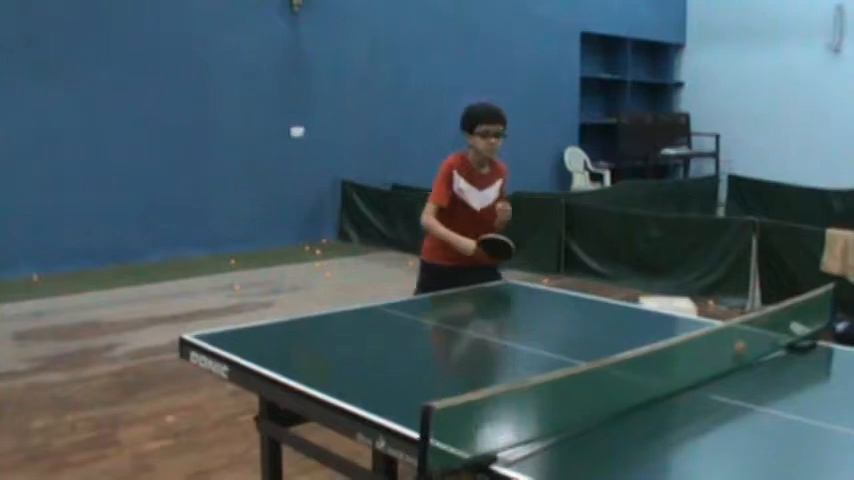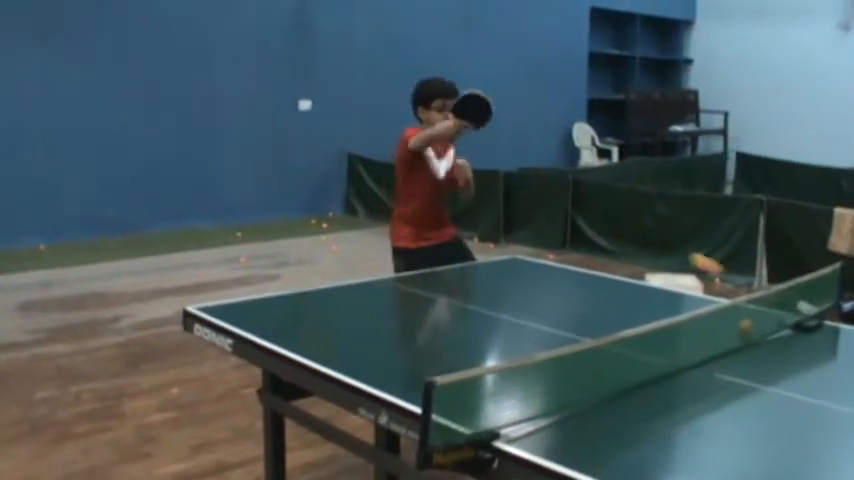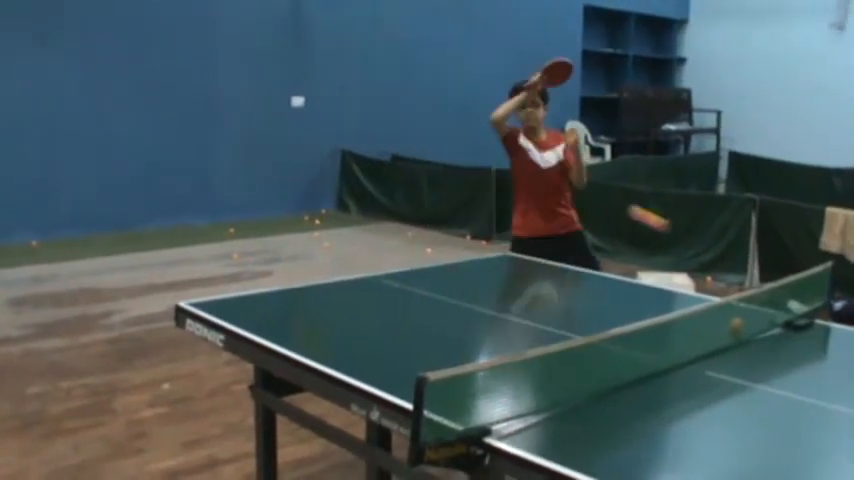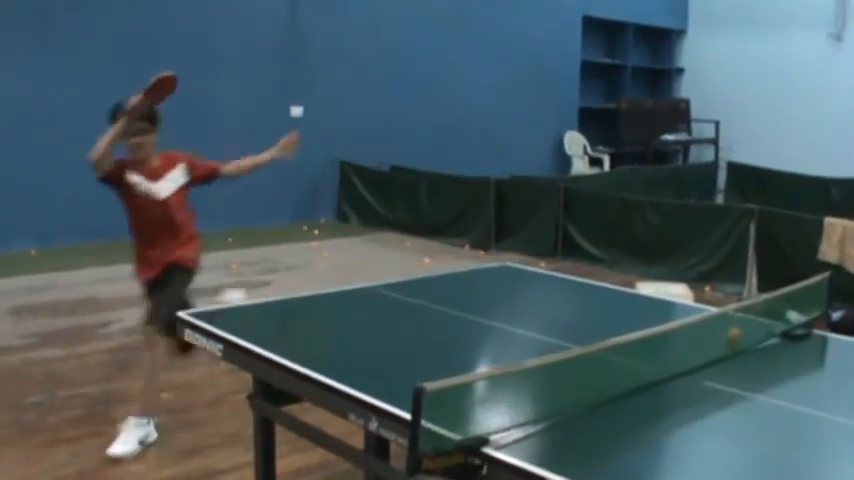
dt=1s
person 1, frame 1
left shoulder: (500, 172)
right shoulder: (452, 167)
left elbow: (494, 227)
right elbow: (427, 219)
left wrist: (502, 219)
right wrist: (459, 241)
left hip: (480, 262)
right hip: (440, 262)
person 1, frame 2
left shoulder: (450, 143)
right shoulder: (412, 136)
left elbow: (466, 194)
right elbow: (416, 143)
left wrist: (466, 177)
right wrist: (452, 126)
left hip: (445, 235)
right hip: (410, 240)
person 1, frame 3
left shoulder: (562, 141)
right shoulder: (516, 139)
left elbow: (579, 184)
right elbow: (496, 119)
left wrist: (575, 150)
right wrist: (526, 92)
left hip: (566, 228)
right hip: (527, 231)
person 1, frame 4
left shoulder: (180, 163)
right shoulder: (121, 172)
left elbow: (227, 170)
right elbow: (96, 161)
left wrist: (275, 152)
right wrist: (124, 119)
left hip: (179, 257)
right hip: (150, 264)
left knee: (155, 325)
right knee: (181, 339)
left ankle: (142, 423)
